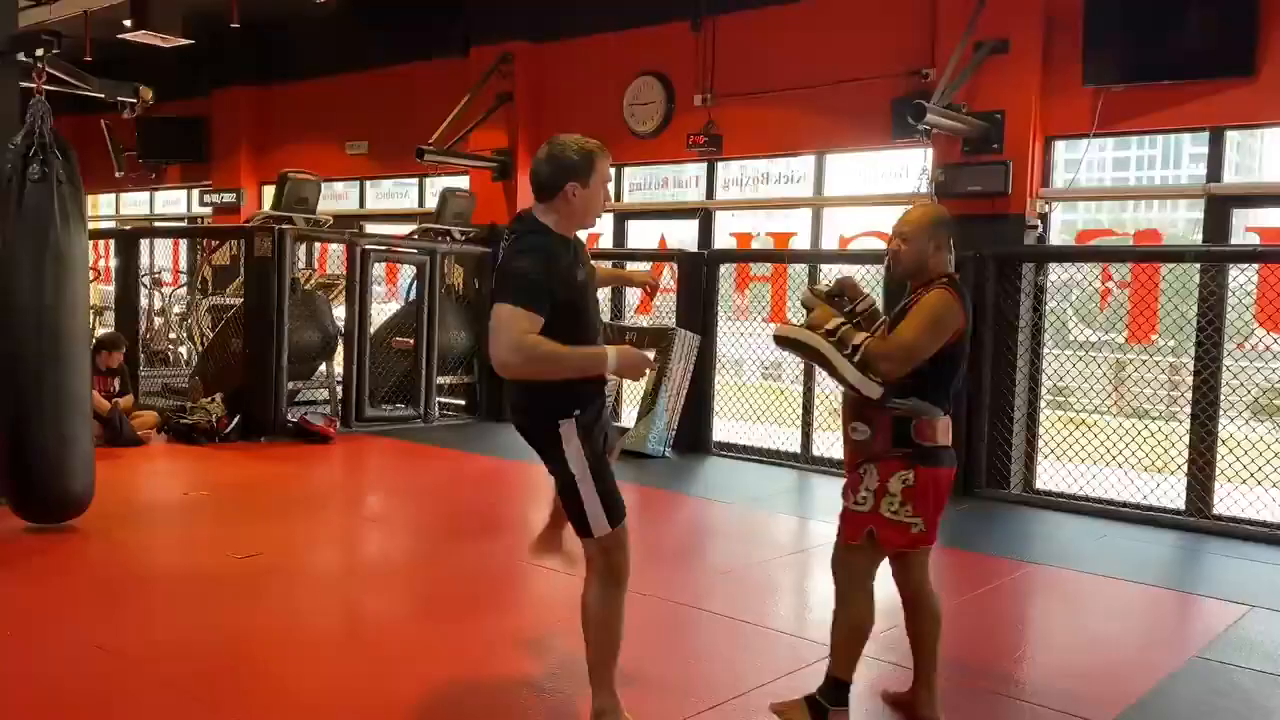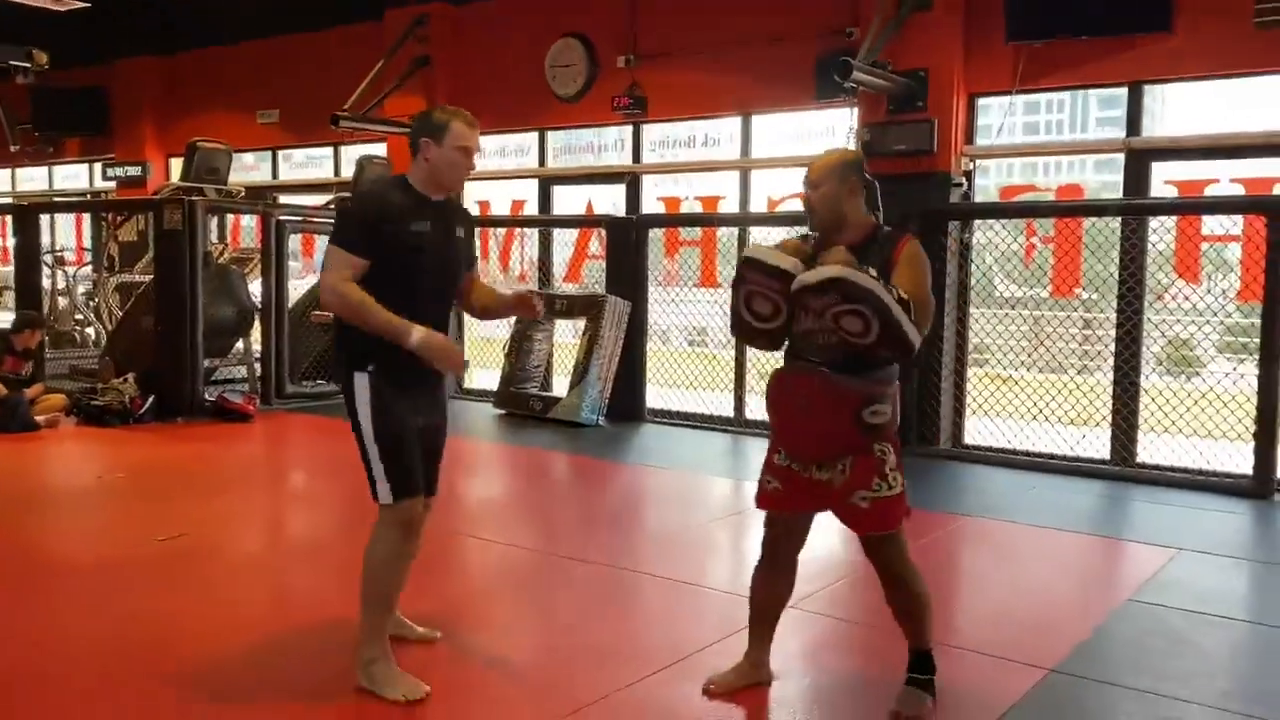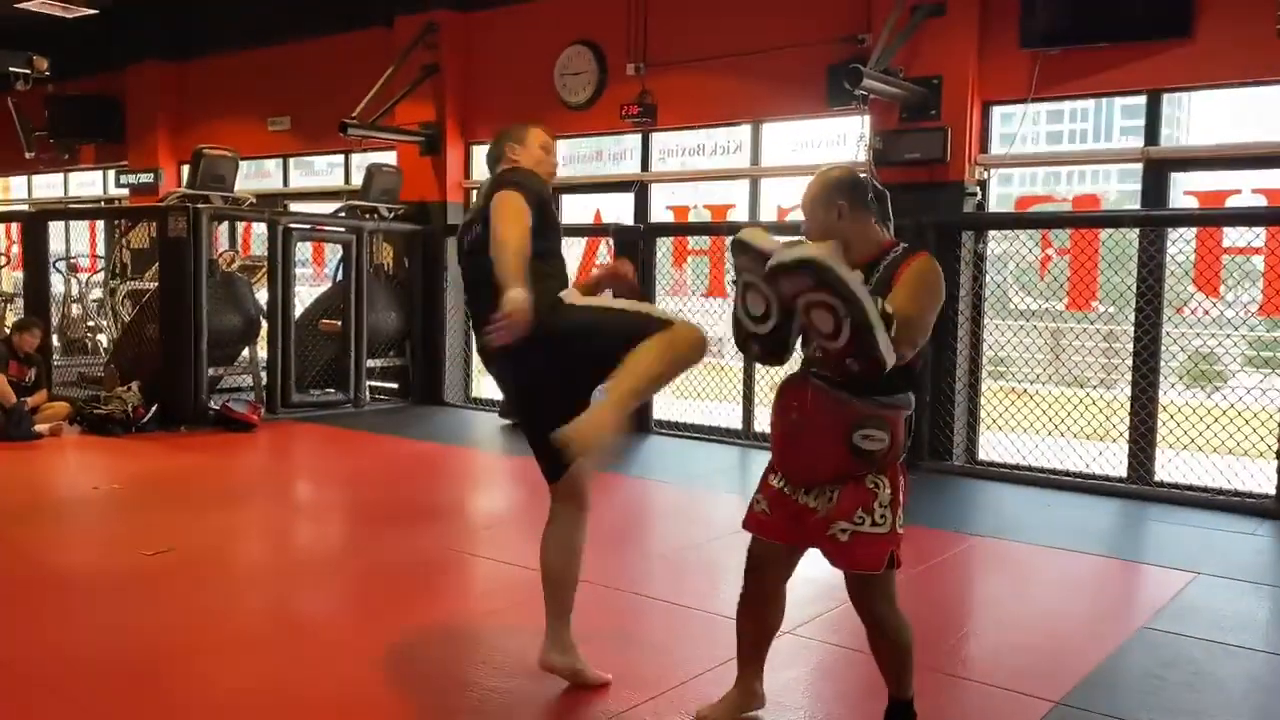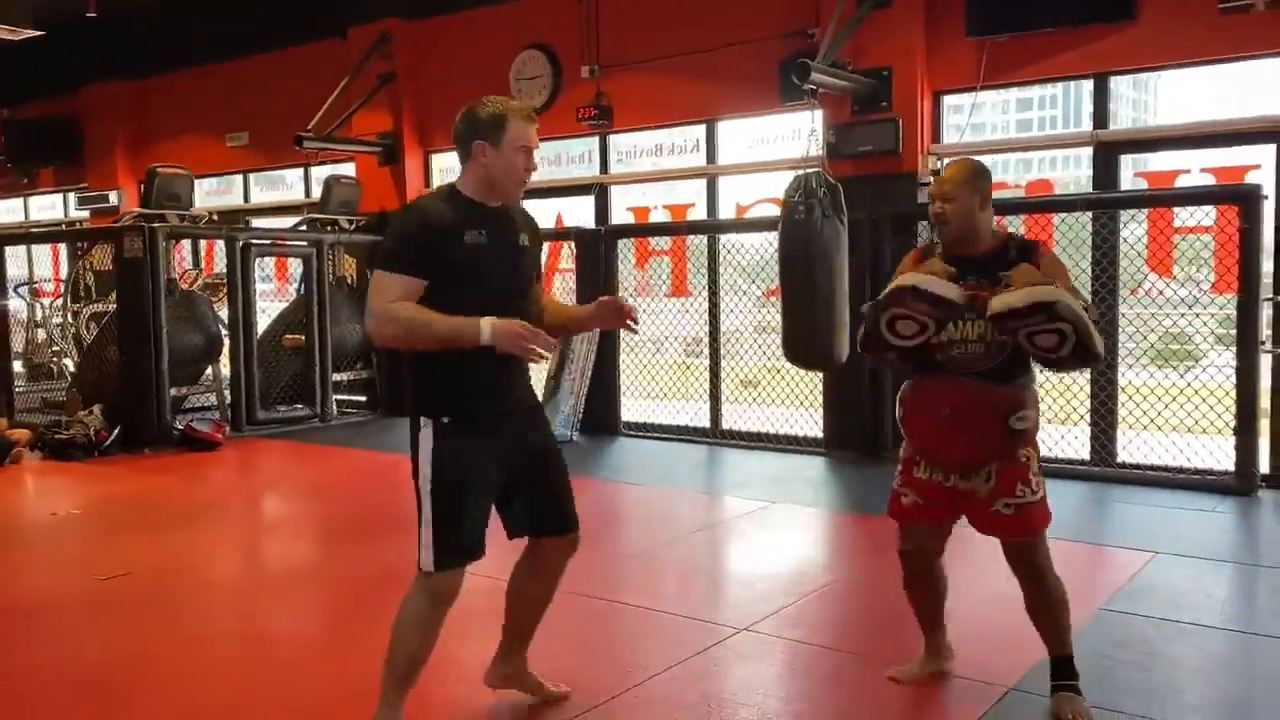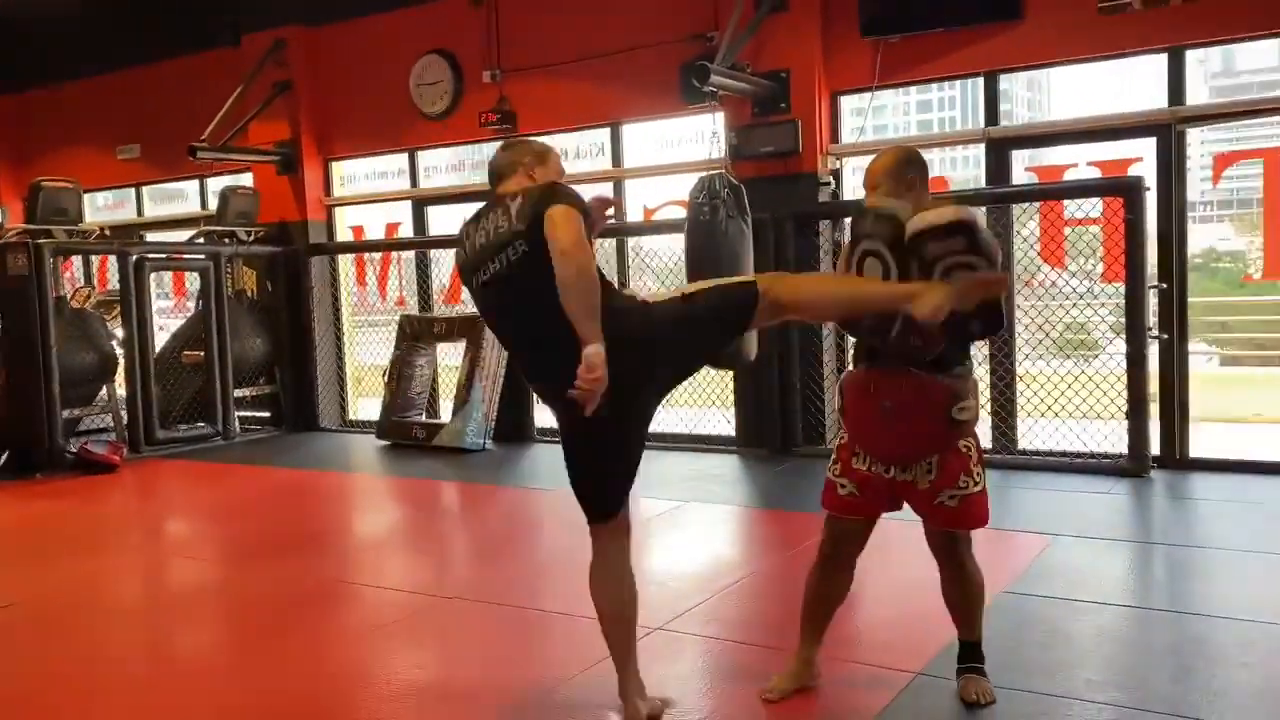
dt=1s
person 1, frame 1
left shoulder: (542, 230)
right shoulder: (534, 258)
right elbow: (507, 354)
left wrist: (609, 276)
right wrist: (608, 357)
left hip: (554, 402)
right hip: (559, 413)
right knee: (610, 553)
left ankle: (557, 527)
person 1, frame 2
left shoulder: (457, 217)
right shoulder: (375, 204)
left elbow: (472, 294)
right elbow: (334, 286)
left wrist: (513, 304)
right wrist: (414, 336)
left hip: (424, 381)
right hip: (379, 376)
left knee: (416, 504)
right knee: (400, 509)
left ankle: (383, 612)
right ankle: (375, 657)
person 1, frame 3
left shoulder: (504, 213)
right shoulder: (509, 188)
right elbow: (513, 226)
left wrist: (600, 280)
right wrist: (519, 295)
left hip: (525, 359)
right hip: (539, 326)
left knee: (572, 495)
right knee: (683, 337)
left ankle: (560, 646)
right ankle: (591, 426)
person 1, frame 4
left shoulder: (520, 222)
right shoulder: (424, 221)
right elbow: (382, 322)
left wrist: (589, 316)
right wrist: (484, 330)
left hip: (517, 413)
right hip: (452, 425)
left knee: (556, 540)
right knee: (441, 578)
left ankle: (509, 662)
person 1, frame 5
left shoulder: (473, 236)
right shoulder: (548, 199)
right elbow: (572, 252)
right wrist: (595, 345)
left hip: (567, 388)
right hip: (624, 348)
left knee: (609, 535)
right knee: (771, 292)
right ankle: (917, 296)
person 2, frame 1
left shoulder: (941, 301)
right shoulder: (923, 298)
left elbow: (886, 361)
right elbow: (887, 349)
left wrist: (833, 323)
right wrist: (860, 305)
left hip: (902, 459)
right hip: (906, 454)
left knee: (852, 570)
right knee: (911, 575)
person 2, frame 2
left shoulder: (898, 251)
right shoulder: (801, 252)
left elbow: (913, 329)
right elbow: (758, 331)
left wrist: (857, 277)
right wrist: (769, 273)
left hip: (862, 428)
right hip: (798, 421)
left knee: (888, 555)
right knee: (778, 543)
right ankle: (756, 659)
person 2, frame 3
left shoulder: (914, 271)
right shoulder: (817, 265)
left elbow: (887, 350)
right elbow: (767, 342)
left wrist: (836, 277)
right wrist: (764, 274)
left hip: (866, 455)
right hip: (805, 443)
left knee: (871, 594)
right knee: (762, 571)
person 2, frame 4
left shoulder: (1032, 259)
right shoulder: (921, 261)
left wrist: (1041, 295)
left hip: (1003, 437)
right hip: (930, 433)
left knee: (1030, 562)
right knee: (915, 551)
right ankle: (937, 650)
person 2, frame 5
left shoulder: (956, 239)
right shoulder: (866, 245)
left elbow: (984, 319)
right elbow: (845, 313)
left wrist: (958, 236)
right wrist: (876, 243)
left hip: (942, 422)
right hip: (869, 418)
left knee: (953, 548)
right knee: (837, 546)
left ankle: (971, 661)
right ankle: (802, 662)
